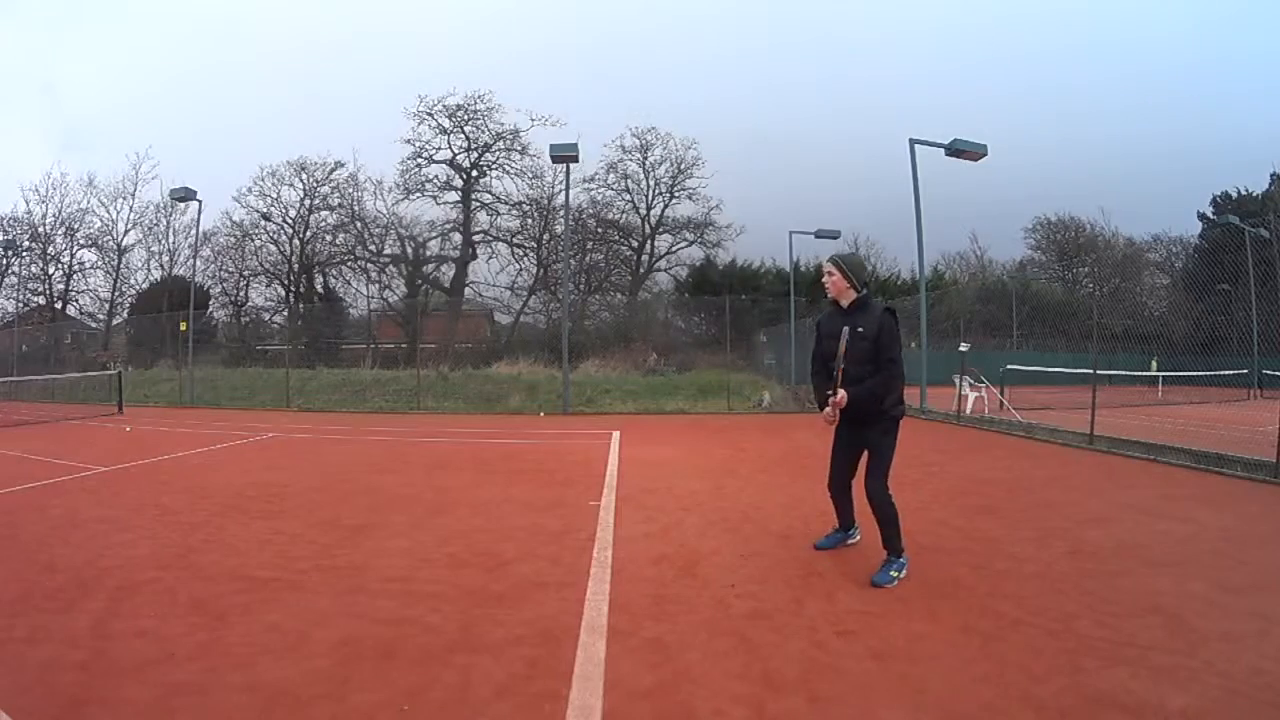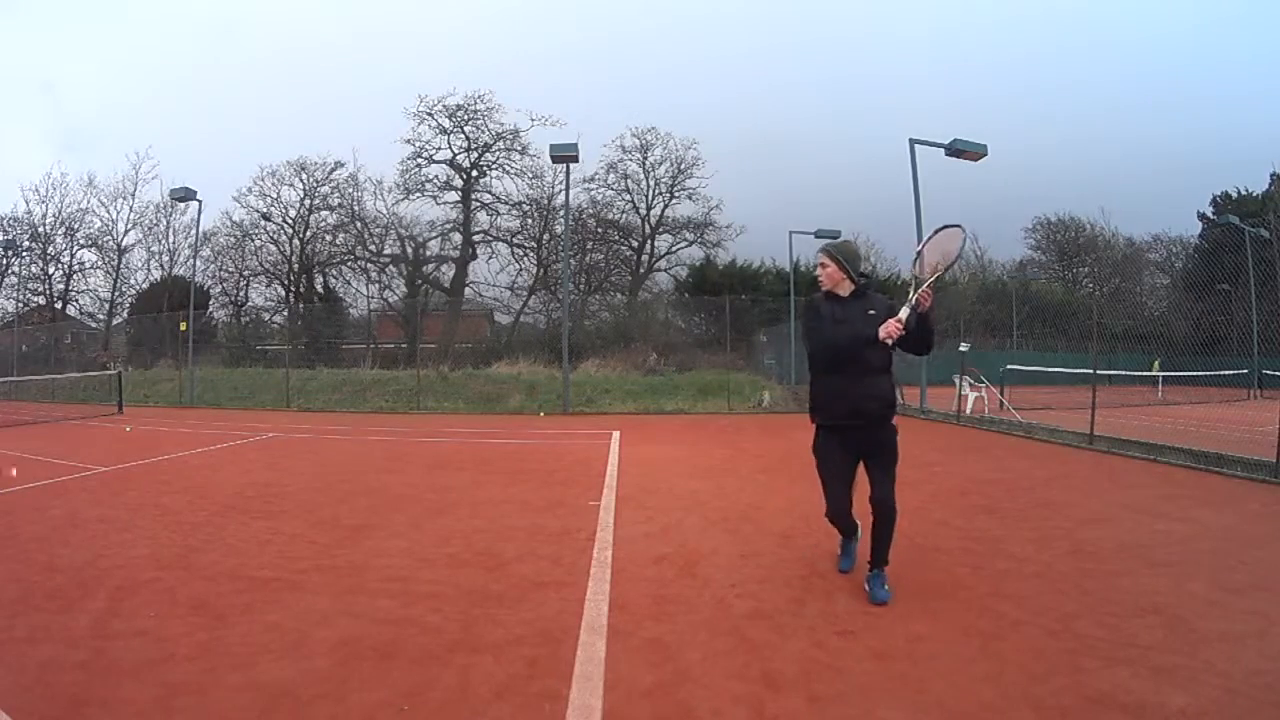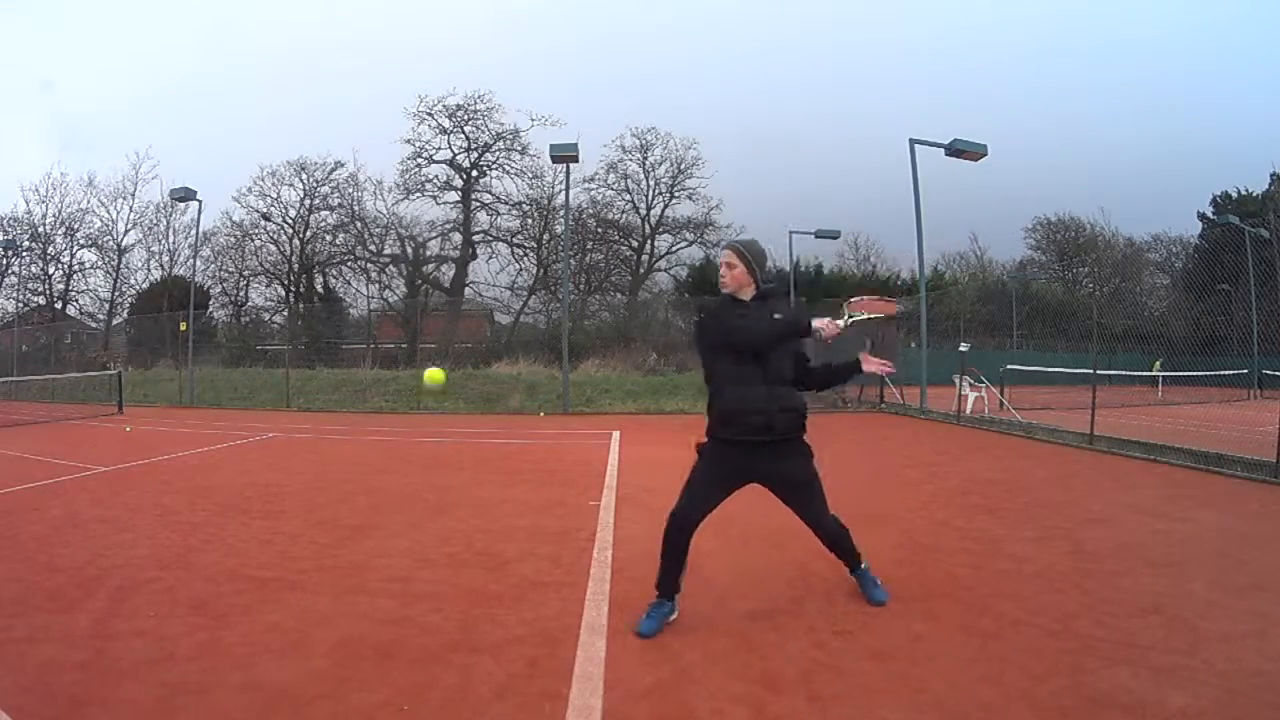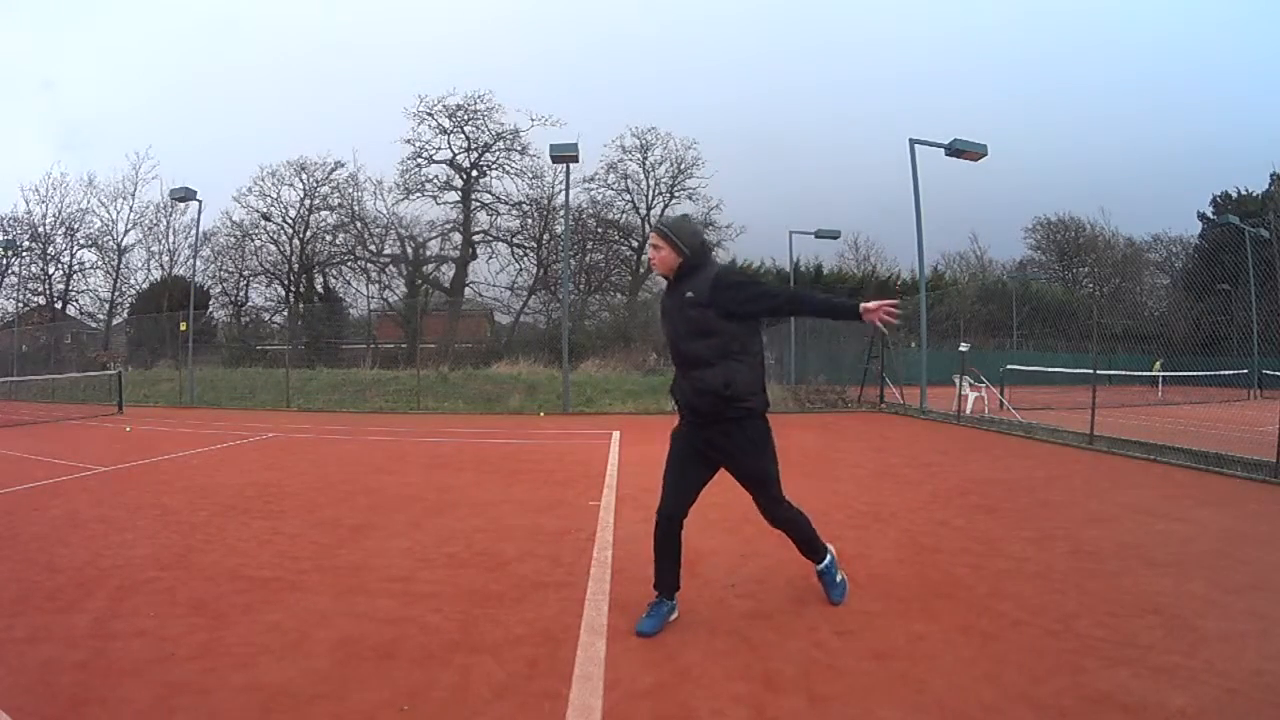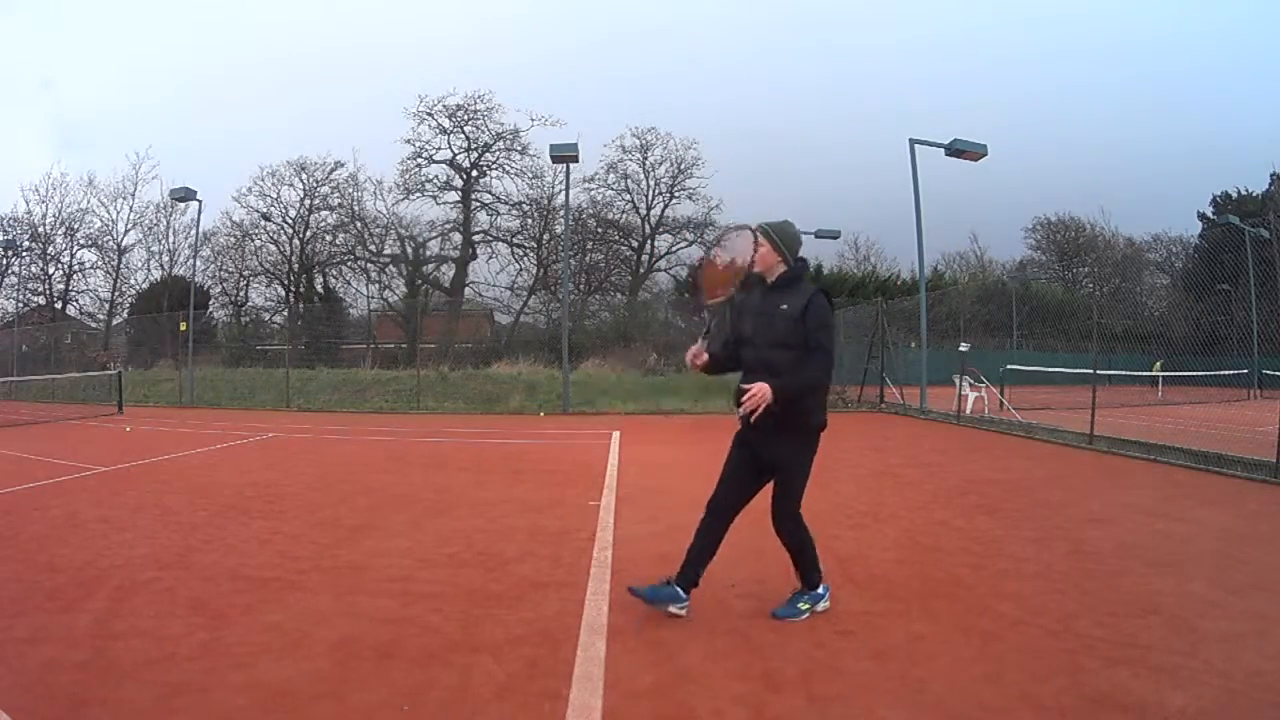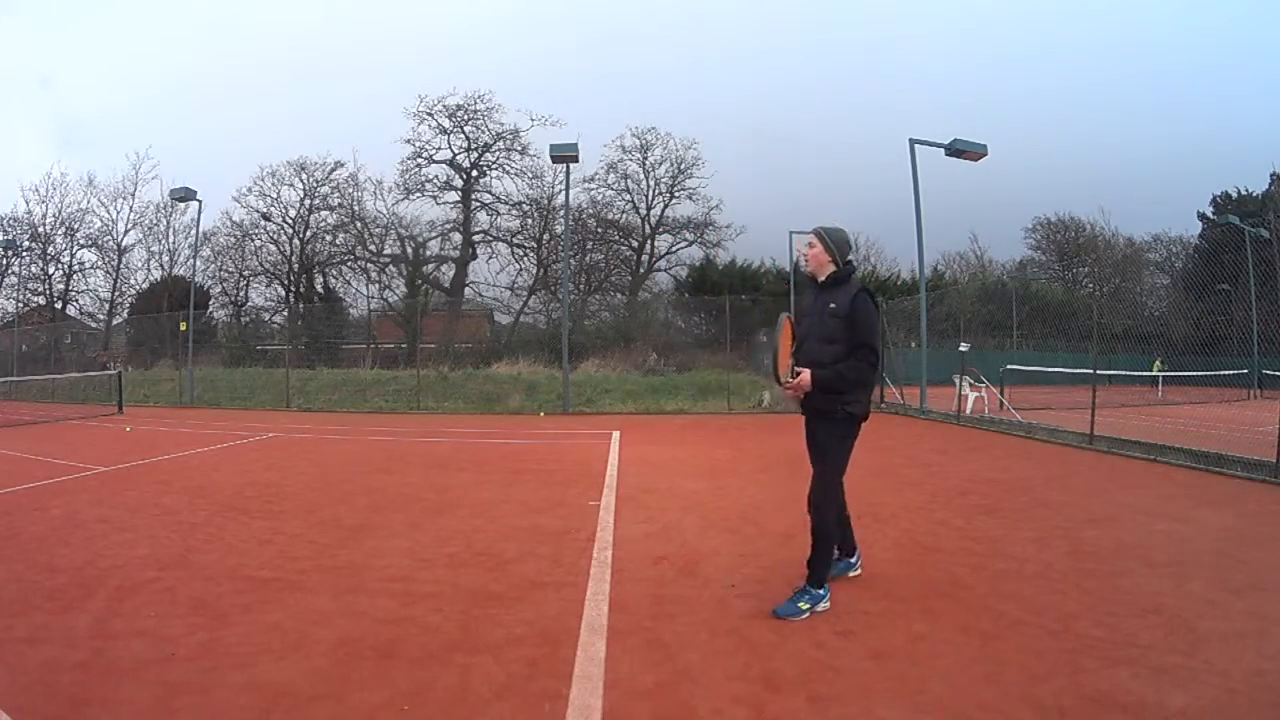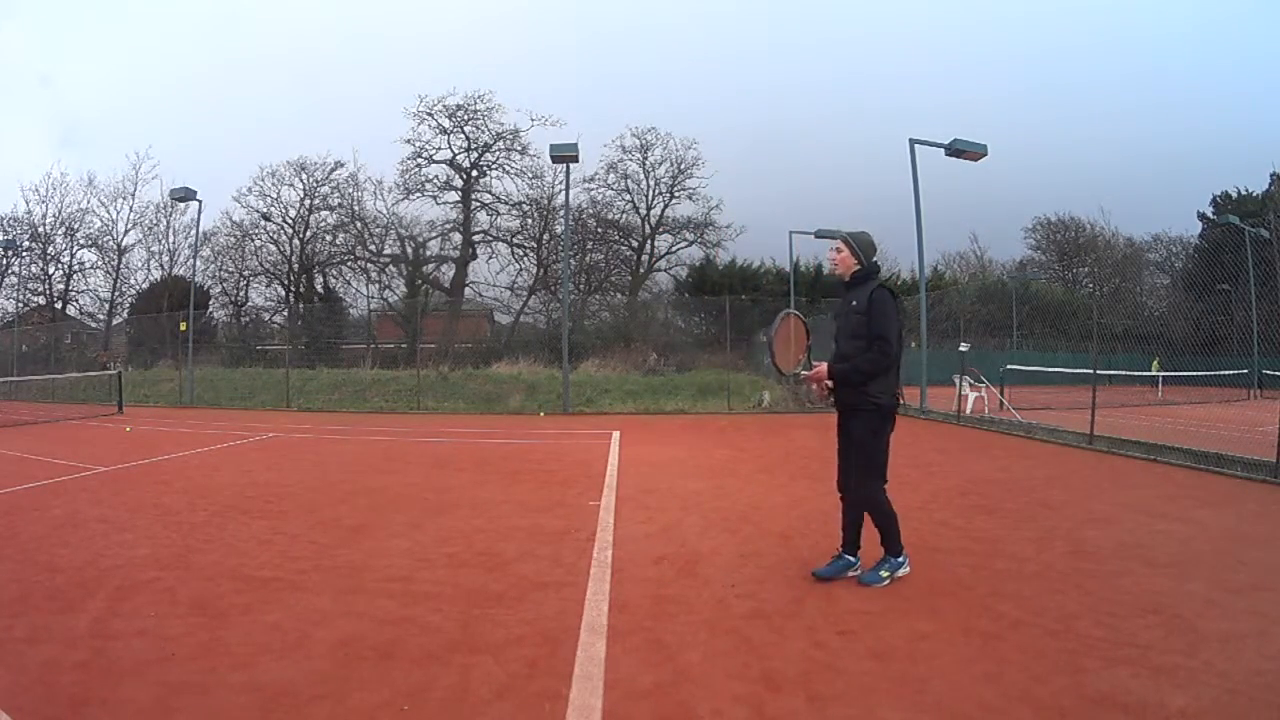
dt=0.5s
person 1, frame 1
left shoulder: (879, 317)
right shoulder: (827, 321)
left elbow: (893, 373)
right elbow: (819, 369)
left wrist: (853, 395)
right wrist: (828, 401)
left hip: (881, 418)
right hip: (849, 418)
left knee: (875, 487)
right knee: (837, 482)
left ankle: (897, 558)
right ankle: (847, 529)
person 1, frame 2
left shoulder: (879, 304)
right shoulder: (815, 308)
left elbow: (921, 347)
right elbow: (826, 348)
left wrist: (923, 312)
right wrist: (873, 335)
left hip: (876, 423)
right hip: (832, 426)
left knee: (884, 502)
right knee: (836, 508)
left ankle: (876, 572)
right ankle: (850, 534)
person 1, frame 3
left shoulder: (783, 312)
right shoulder: (714, 316)
left elbow: (804, 379)
right elbow: (748, 337)
left wrist: (855, 366)
right wrist: (807, 327)
left hip: (782, 443)
right hip: (730, 444)
left knee: (822, 521)
right knee: (680, 520)
left ankle: (859, 571)
right ankle: (666, 600)
person 1, frame 4
left shoulder: (720, 283)
right shoulder: (672, 296)
left elbow: (787, 301)
left wrist: (854, 309)
left hip: (739, 421)
right hip: (693, 424)
left knee: (774, 507)
right knee: (669, 513)
left ankle: (823, 560)
right ankle: (665, 600)
person 1, frame 5
left shoulder: (810, 300)
right shoulder: (749, 298)
left elbow: (820, 364)
right elbow: (734, 351)
left wrist: (776, 389)
right wrist: (706, 358)
left hip: (795, 428)
right hip: (755, 425)
left knee: (784, 516)
right knee: (720, 507)
left ankle: (814, 589)
right ankle: (680, 588)
person 1, frame 6
left shoulder: (856, 298)
right shoulder: (811, 298)
left elbow: (868, 360)
left wrist: (819, 379)
right wrist: (798, 376)
left hip: (842, 413)
right hip: (815, 411)
left knee: (821, 497)
right knee: (829, 490)
left ankle: (816, 589)
right ankle: (848, 555)
person 1, frame 7
left shoulder: (878, 296)
right shoulder: (848, 297)
left elbow: (882, 354)
left wrist: (835, 371)
right wrist: (831, 376)
left hip: (873, 408)
right hip: (849, 406)
left knee: (868, 487)
right knee: (847, 485)
left ankle: (895, 557)
right ankle: (850, 556)
